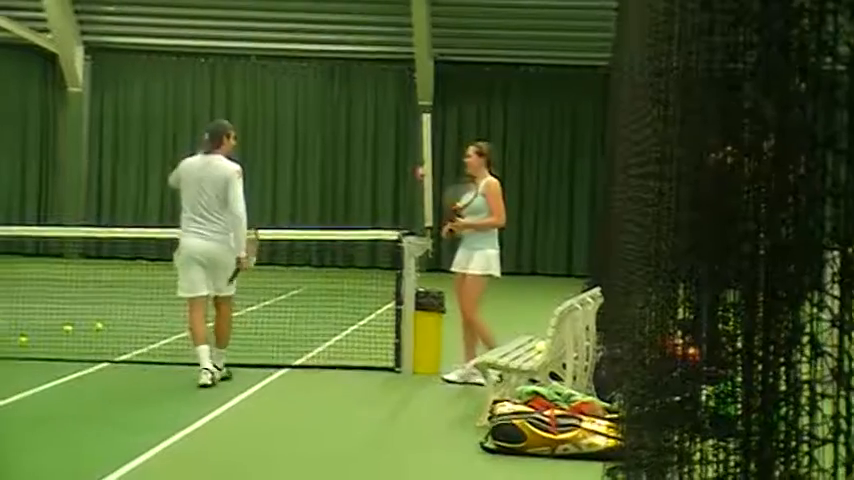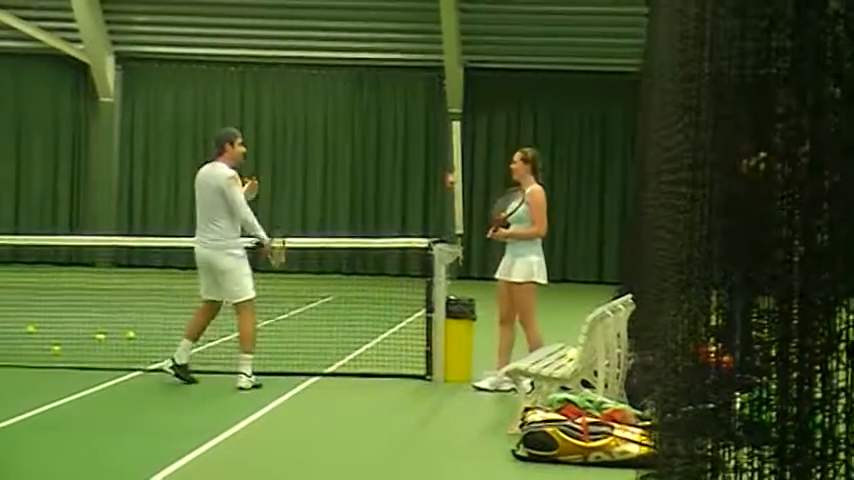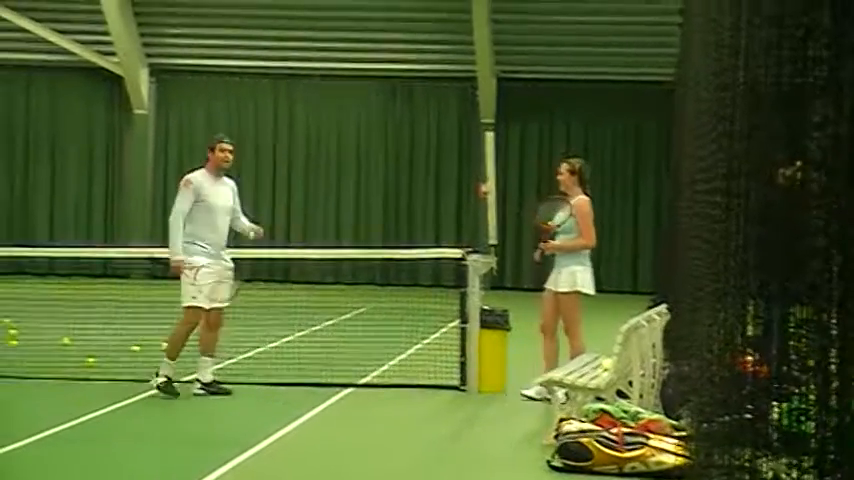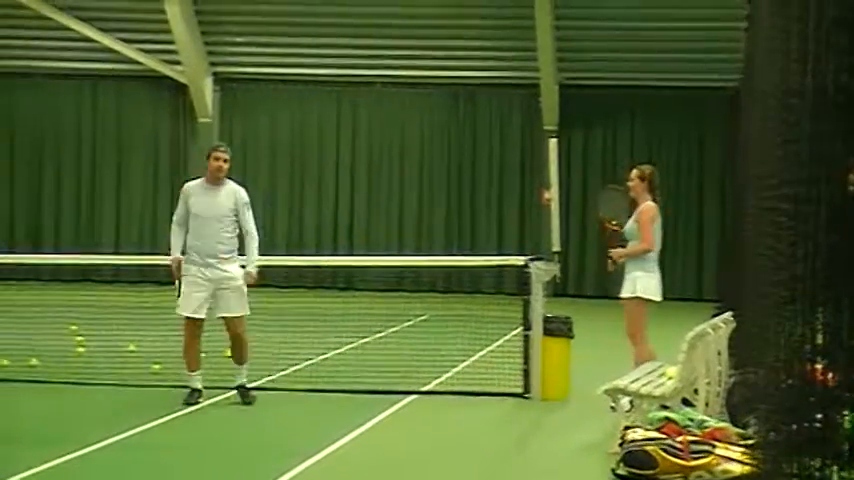
dt=0.5s
person 1, frame 1
left shoulder: (187, 165)
right shoulder: (232, 170)
left elbow: (173, 182)
right elbow: (237, 212)
right wrist: (241, 251)
left hip: (191, 244)
right hip: (221, 245)
left knee: (196, 308)
right knee: (223, 306)
left ankle: (206, 369)
right ankle: (218, 366)
person 1, frame 2
left shoulder: (205, 172)
right shoulder: (227, 175)
right elbow: (242, 213)
left wrist: (247, 192)
right wrist: (262, 237)
left hip: (207, 249)
right hip: (226, 250)
left knee: (209, 307)
right knee: (247, 310)
left ankle: (178, 361)
right ankle: (245, 374)
person 1, frame 3
left shoulder: (230, 186)
right shoulder: (193, 181)
left elbow: (236, 219)
right elbow: (177, 219)
left wrist: (250, 228)
right wrist: (177, 255)
left hip: (220, 260)
right hip: (195, 259)
left knee: (215, 319)
right knee: (192, 318)
left ankle: (205, 379)
right ankle: (164, 374)
person 1, frame 4
left shoulder: (237, 193)
right shoulder: (189, 190)
left elbow: (250, 232)
right elbow: (178, 224)
left wrist: (251, 266)
right wrist: (176, 254)
left hip: (228, 270)
right hip: (193, 269)
left knee: (237, 331)
right knee: (192, 331)
left ankle: (241, 381)
right ankle: (195, 386)
person 2, frame 1
left shoulder: (491, 184)
right shoulder: (470, 186)
left elbow: (499, 220)
left wrist: (468, 224)
right wrist: (454, 228)
left hip: (482, 253)
right hip: (465, 251)
left knee: (470, 312)
right knee: (465, 313)
right ankle: (469, 367)
person 2, frame 2
left shoulder: (535, 192)
right shoulder: (520, 192)
left elbow: (540, 230)
left wrist: (509, 234)
right wrist: (502, 233)
left hip: (526, 261)
right hip: (510, 259)
left knee: (527, 322)
right knee: (505, 320)
right ankle: (501, 375)
person 2, frame 3
left shoulder: (581, 203)
right shoulder: (568, 203)
left elbow: (589, 242)
left wrist: (557, 246)
right wrist: (550, 247)
left hip: (574, 271)
right hip: (560, 270)
left knee: (572, 332)
right knee: (546, 328)
person 2, frame 4
left shoulder: (646, 209)
right shoulder: (648, 209)
left elbow: (647, 246)
left wrist: (621, 253)
right wrist: (624, 255)
left hip: (640, 277)
right hip: (641, 275)
left knee: (637, 338)
right knee: (638, 338)
